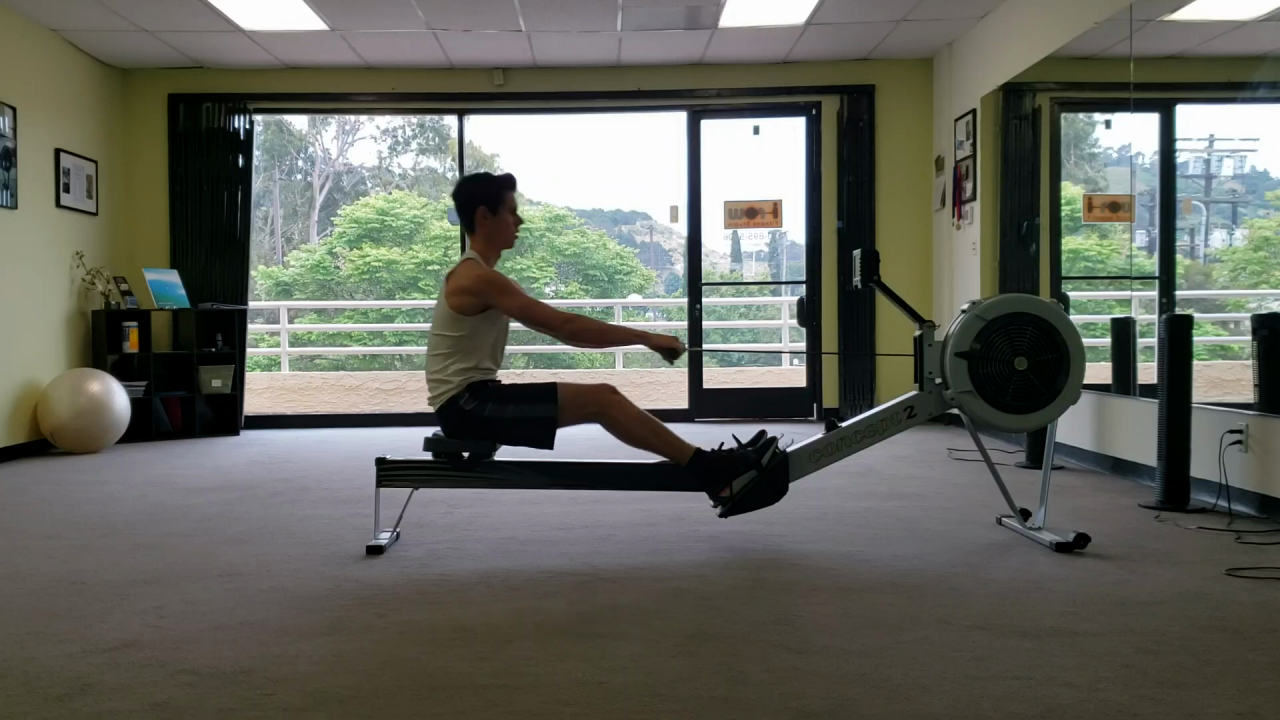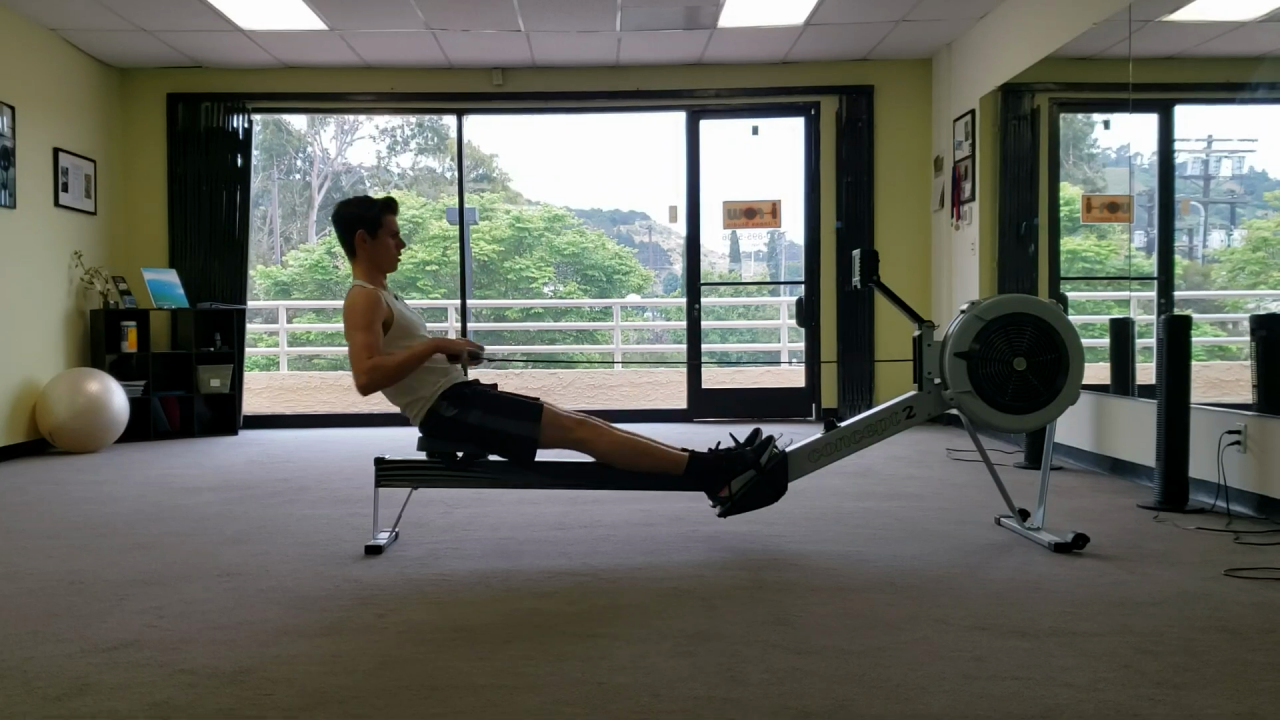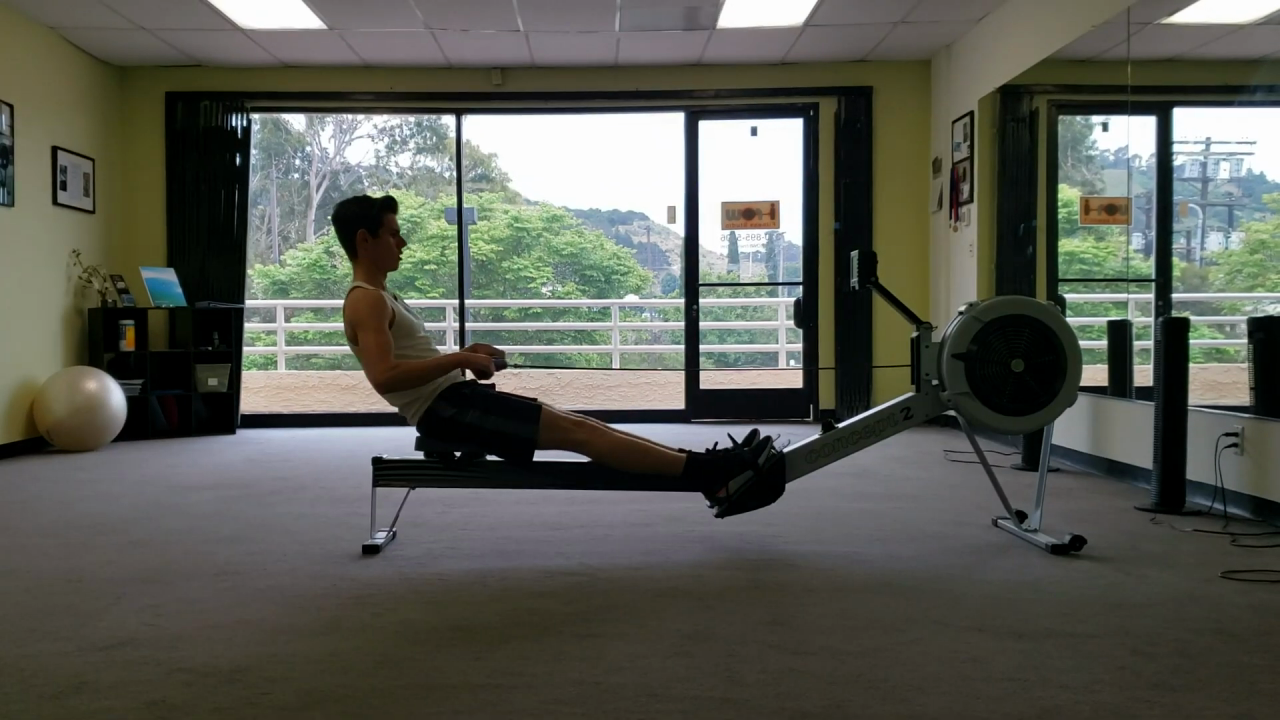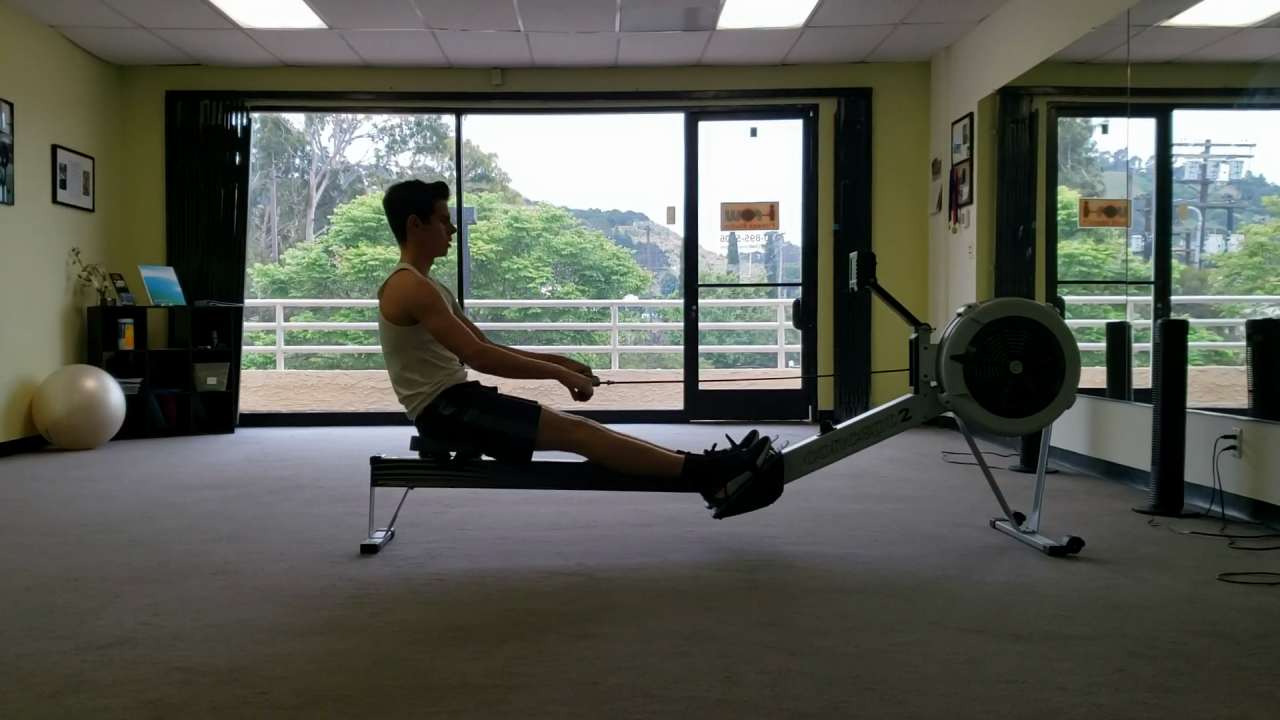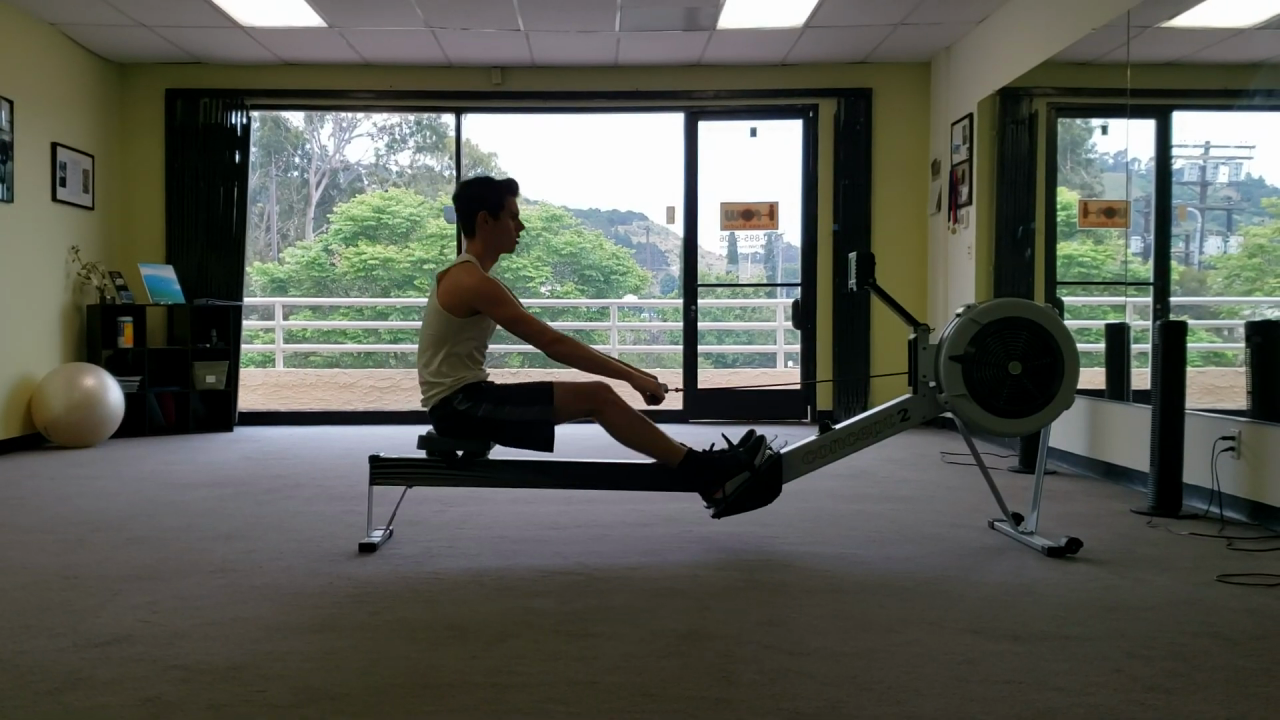
dt=0.4s
person 1, frame 1
left shoulder: (480, 273)
right shoulder: (476, 276)
left elbow: (560, 325)
right elbow: (564, 326)
left wrist: (640, 336)
right wrist: (648, 338)
left hip: (476, 400)
right hip: (466, 406)
left knee: (602, 401)
right knee: (603, 398)
left ankle: (708, 467)
right ankle: (710, 470)
person 1, frame 2
left shoulder: (381, 296)
right shoulder: (365, 300)
right elbow: (367, 379)
left wrist: (451, 350)
right wrist: (435, 345)
left hip: (456, 398)
right hip: (445, 410)
left knee: (584, 422)
right knee: (577, 431)
left ankle: (704, 464)
right ankle: (706, 471)
person 1, frame 3
left shoulder: (382, 297)
right shoulder: (366, 301)
right elbow: (385, 378)
left wrist: (462, 356)
right wrist: (457, 358)
left hip: (458, 398)
right hip: (446, 410)
left knee: (581, 424)
right knee: (575, 431)
left ankle: (705, 466)
right ankle: (705, 472)
person 1, frame 4
left shoulder: (427, 286)
right shoulder: (409, 286)
left elbow: (486, 347)
right elbow: (479, 358)
left wrist: (552, 360)
right wrist: (558, 373)
left hip: (457, 401)
right hip: (444, 409)
left knee: (580, 427)
right knee: (576, 431)
left ankle: (702, 467)
right ankle: (705, 474)
person 1, frame 5
left shoulder: (472, 278)
right shoulder: (471, 281)
left elbow: (548, 341)
right elbow: (553, 344)
left wrist: (625, 370)
right wrist: (630, 376)
left hip: (469, 398)
right hip: (458, 407)
left knee: (601, 392)
right knee: (598, 398)
left ankle: (700, 466)
right ankle: (704, 472)
